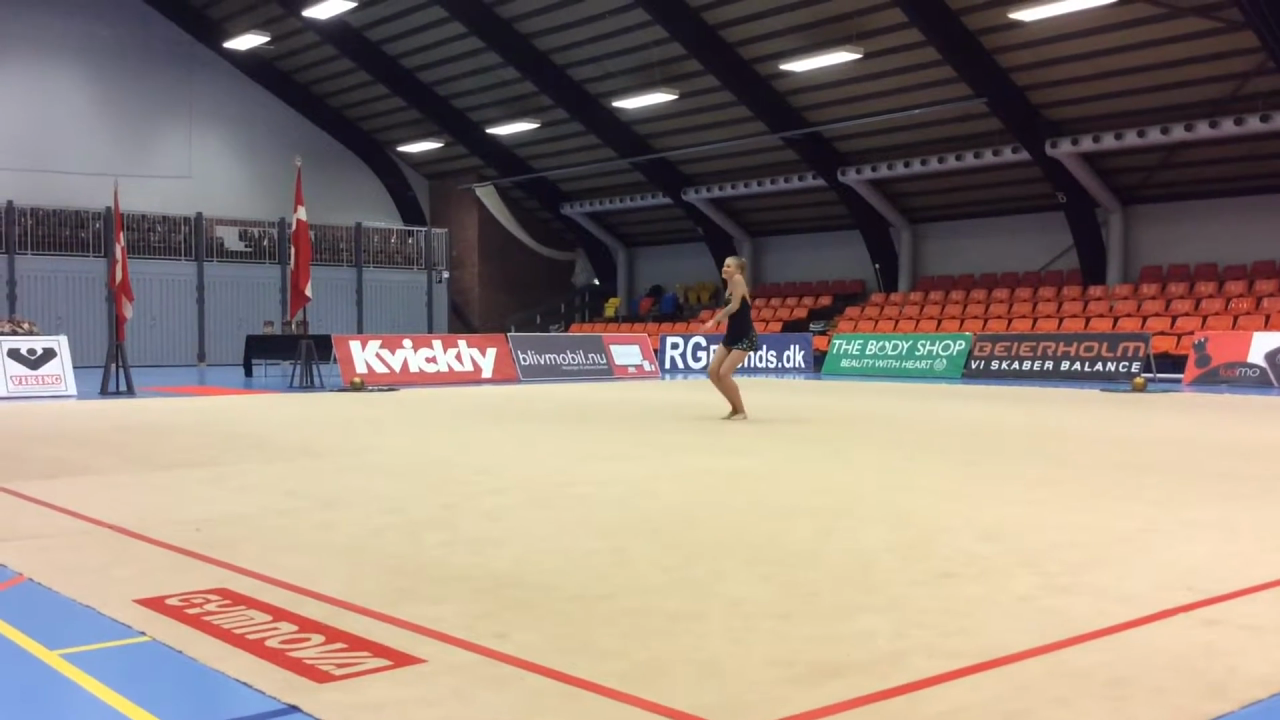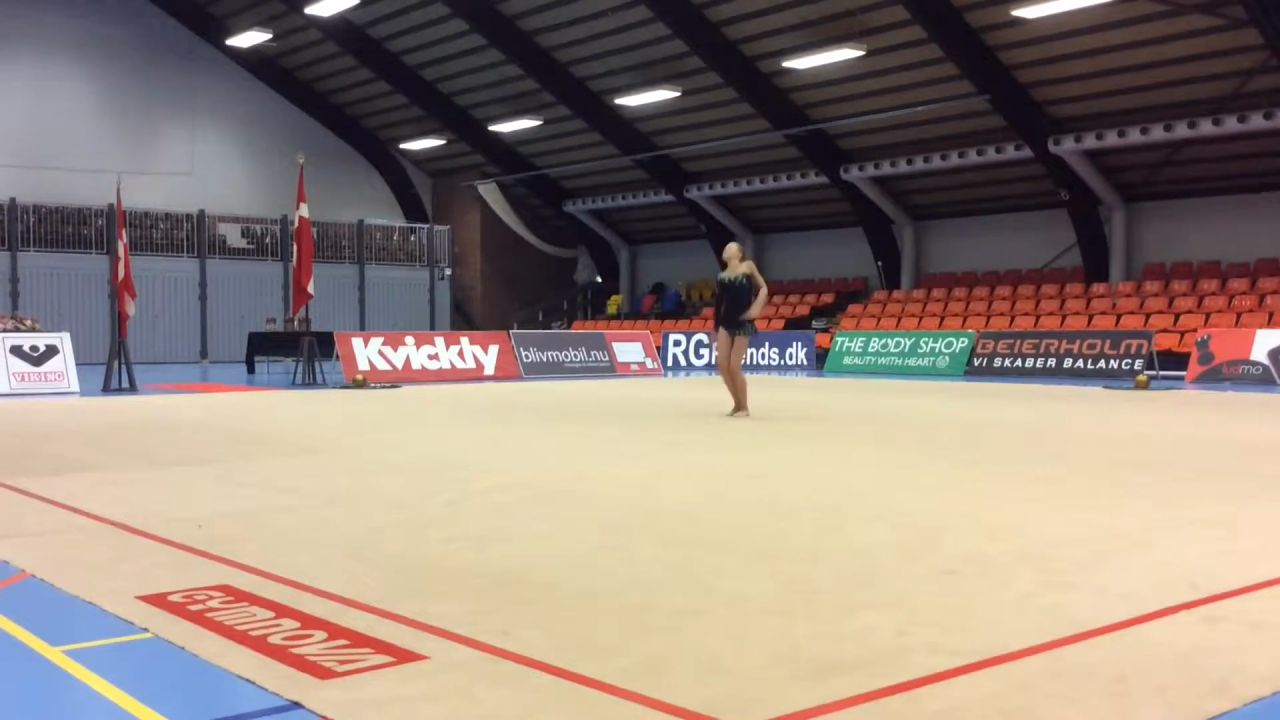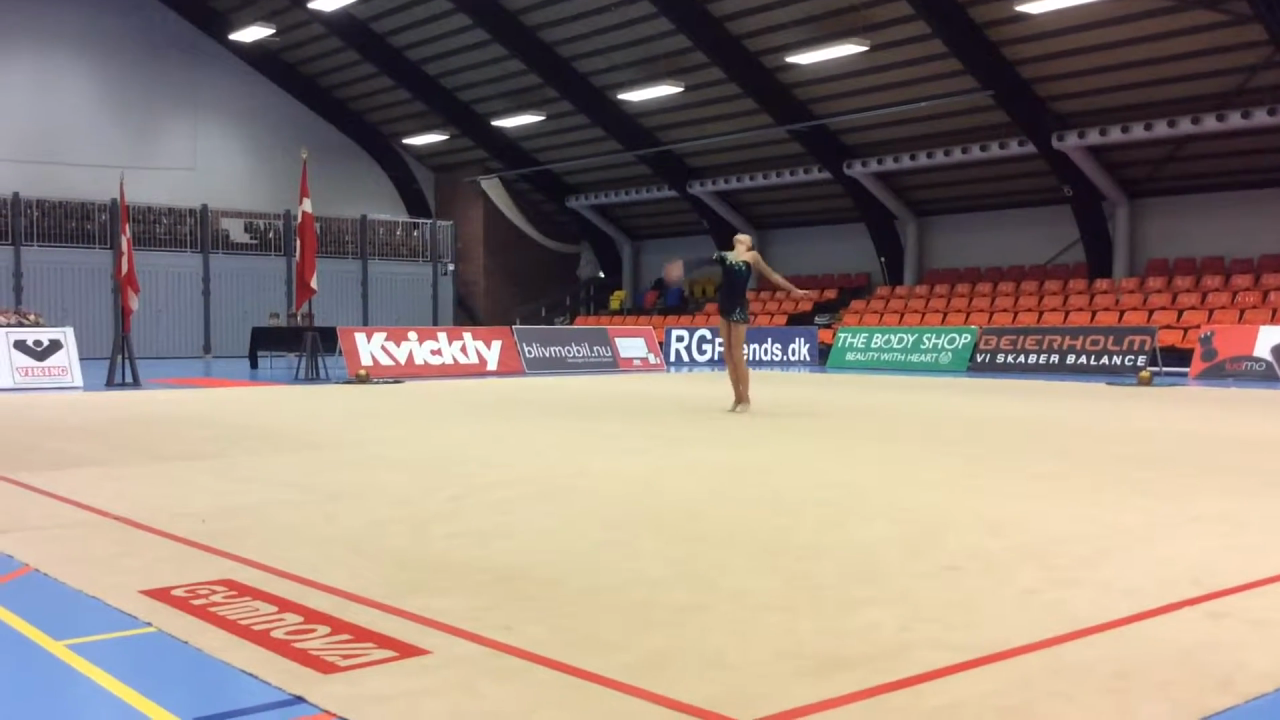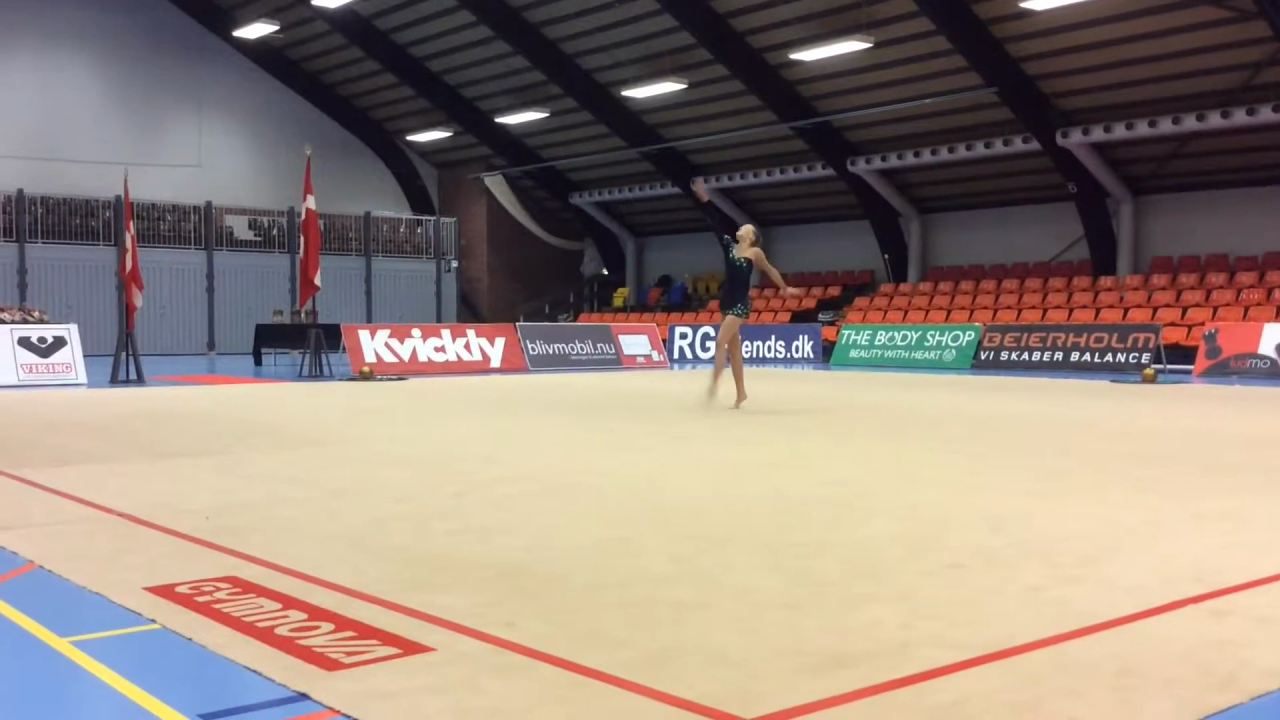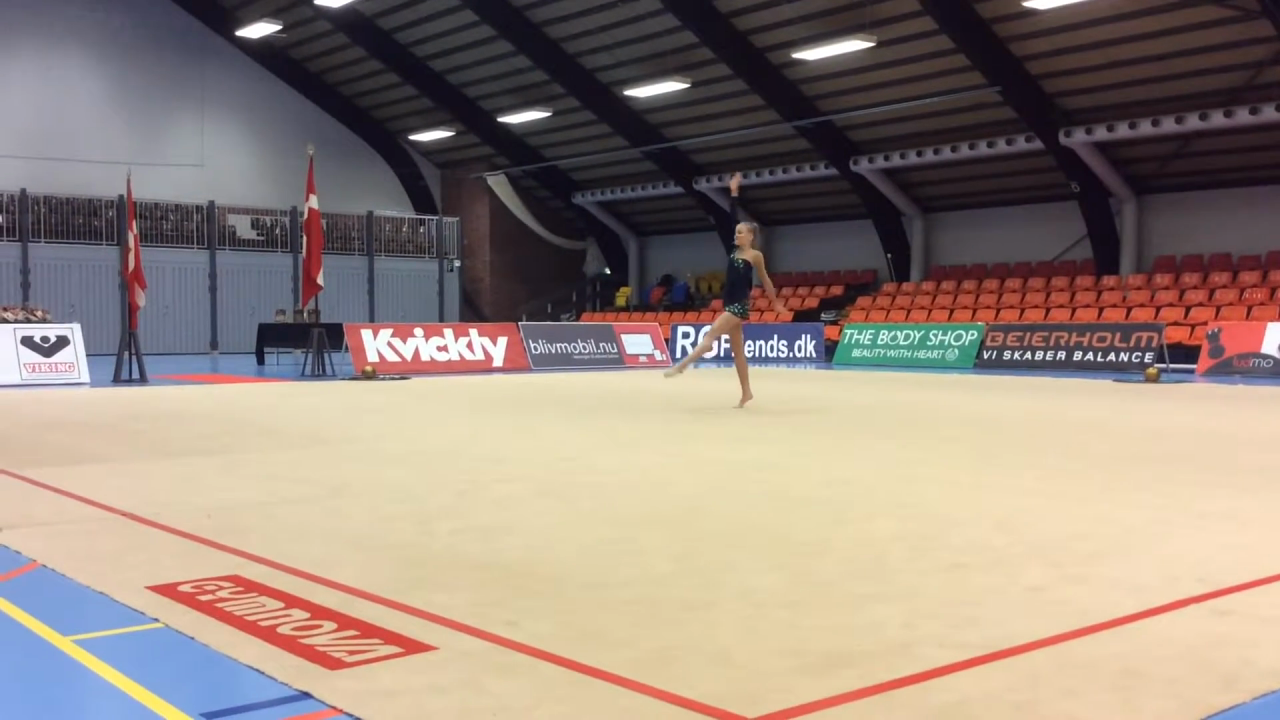
dt=0.2s
person 1, frame 1
left shoulder: (739, 280)
right shoulder: (729, 289)
left elbow: (735, 305)
left wrist: (713, 321)
left hip: (745, 338)
right hip: (730, 337)
left knee: (724, 373)
right knee: (713, 371)
left ankle: (740, 411)
right ankle: (735, 408)
person 1, frame 2
left shoulder: (748, 266)
right shoulder: (722, 276)
left elbow: (763, 288)
right elbow: (719, 303)
left wrist: (757, 307)
right wrist: (716, 330)
left hip: (743, 323)
right hip: (725, 323)
left knee: (734, 367)
right knee: (722, 364)
left ankle: (744, 407)
right ankle: (737, 404)
person 1, frame 3
left shoulder: (753, 257)
right shoulder: (725, 256)
left elbow: (771, 275)
right elbow: (705, 261)
left wrist: (794, 289)
right wrist: (682, 267)
left hip: (739, 309)
right hip: (724, 308)
left knee: (737, 355)
right knee: (728, 355)
left ankle: (745, 399)
right ankle: (737, 398)
person 1, frame 4
left shoulder: (755, 253)
right shoulder: (729, 247)
left elbow: (771, 272)
right elbow: (717, 223)
left wrist: (786, 289)
right wrist: (704, 199)
left hip: (740, 305)
right hip: (727, 302)
left knee: (721, 342)
right knee: (733, 349)
left ankle: (714, 384)
right ankle: (740, 392)
person 1, frame 5
left shoulder: (756, 255)
right shoulder: (735, 250)
left elbow: (765, 280)
right elbow: (731, 217)
left wrist: (776, 303)
right wrist: (734, 193)
left hip: (738, 305)
right hip: (731, 304)
left knee: (710, 335)
right knee: (737, 351)
left ankle: (681, 366)
right ankle: (746, 393)
